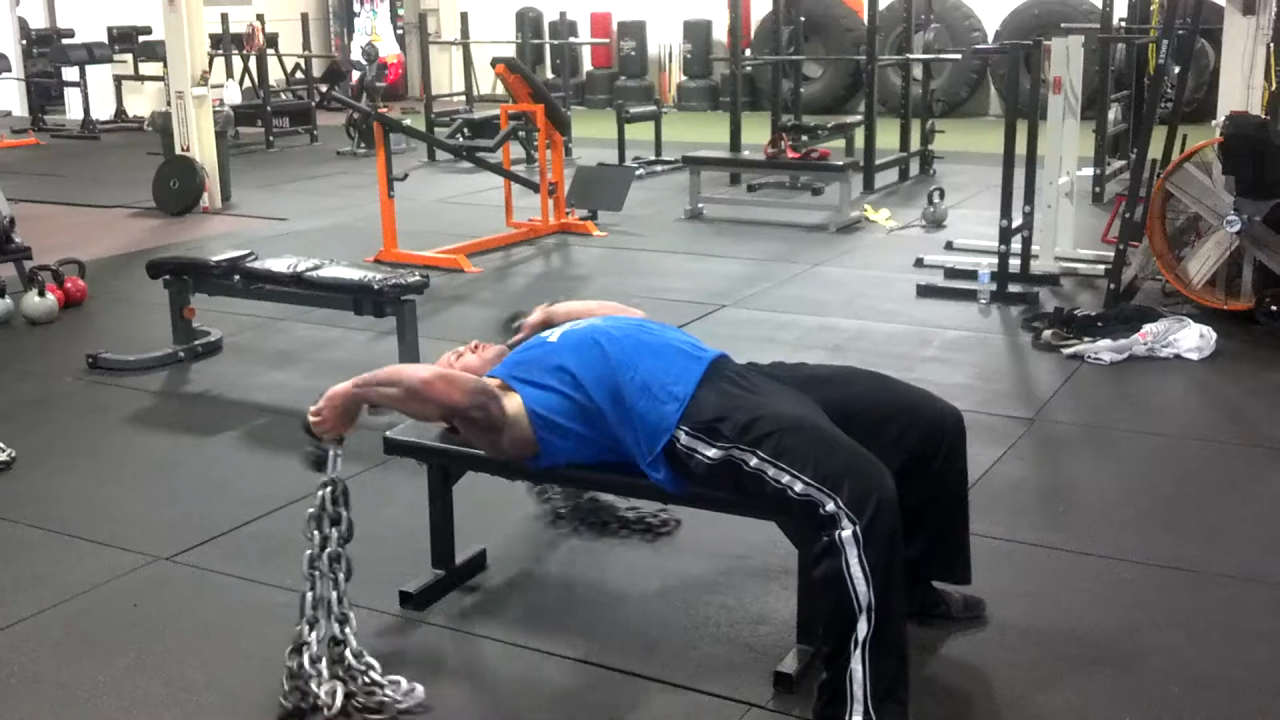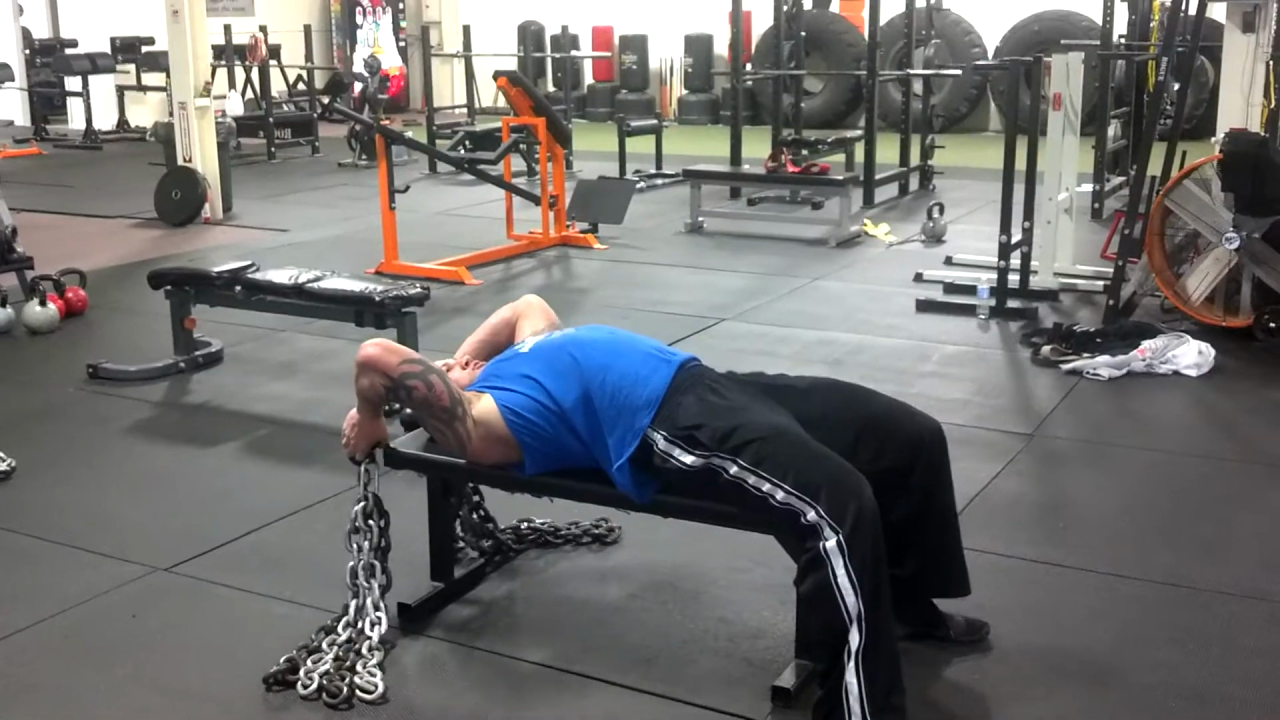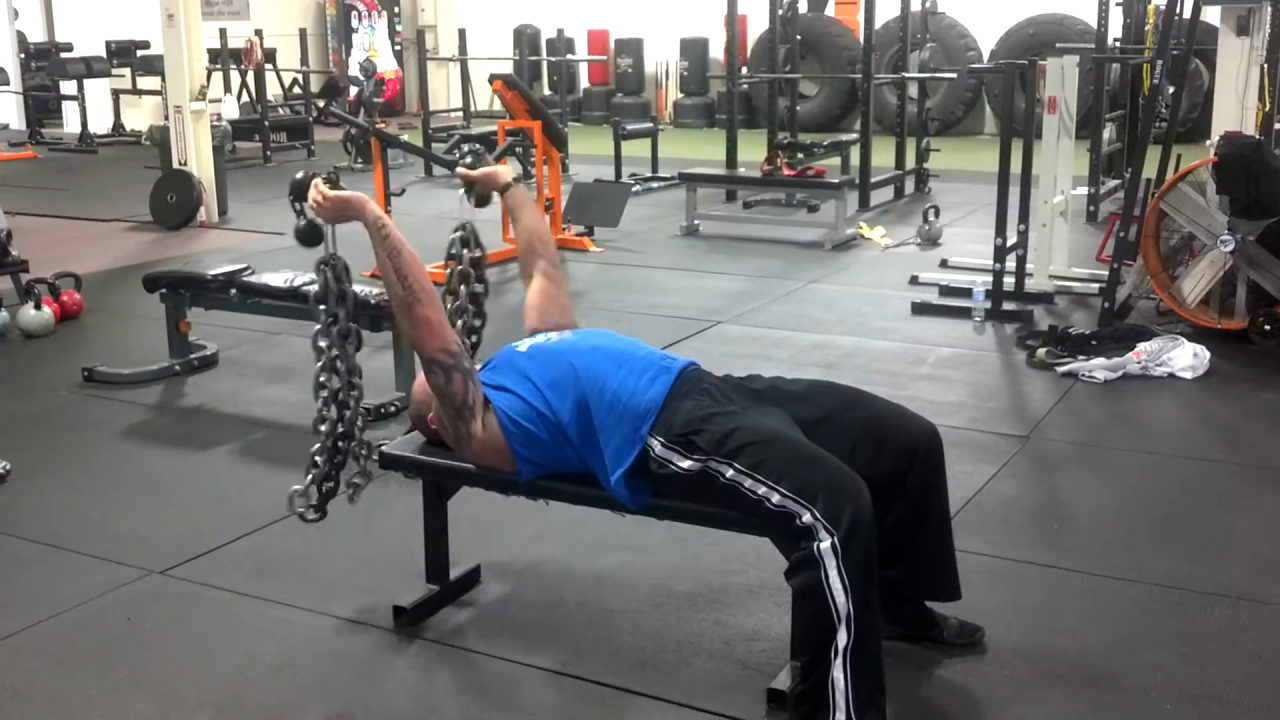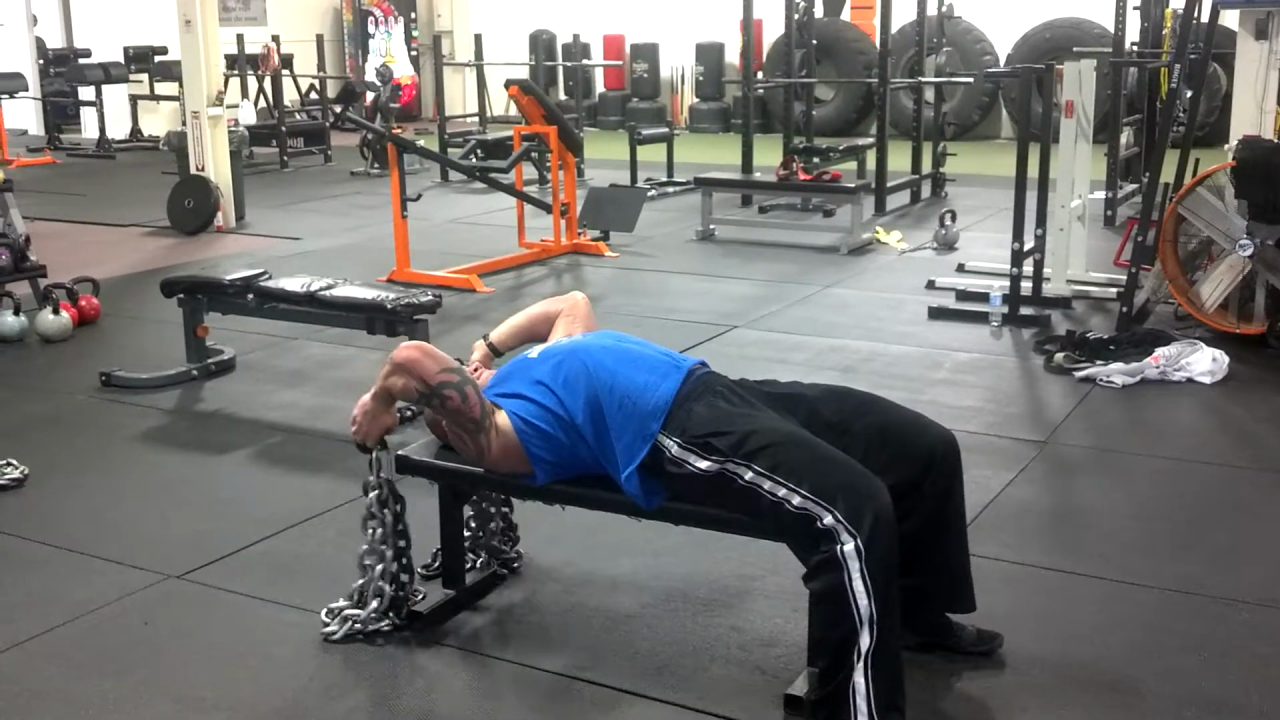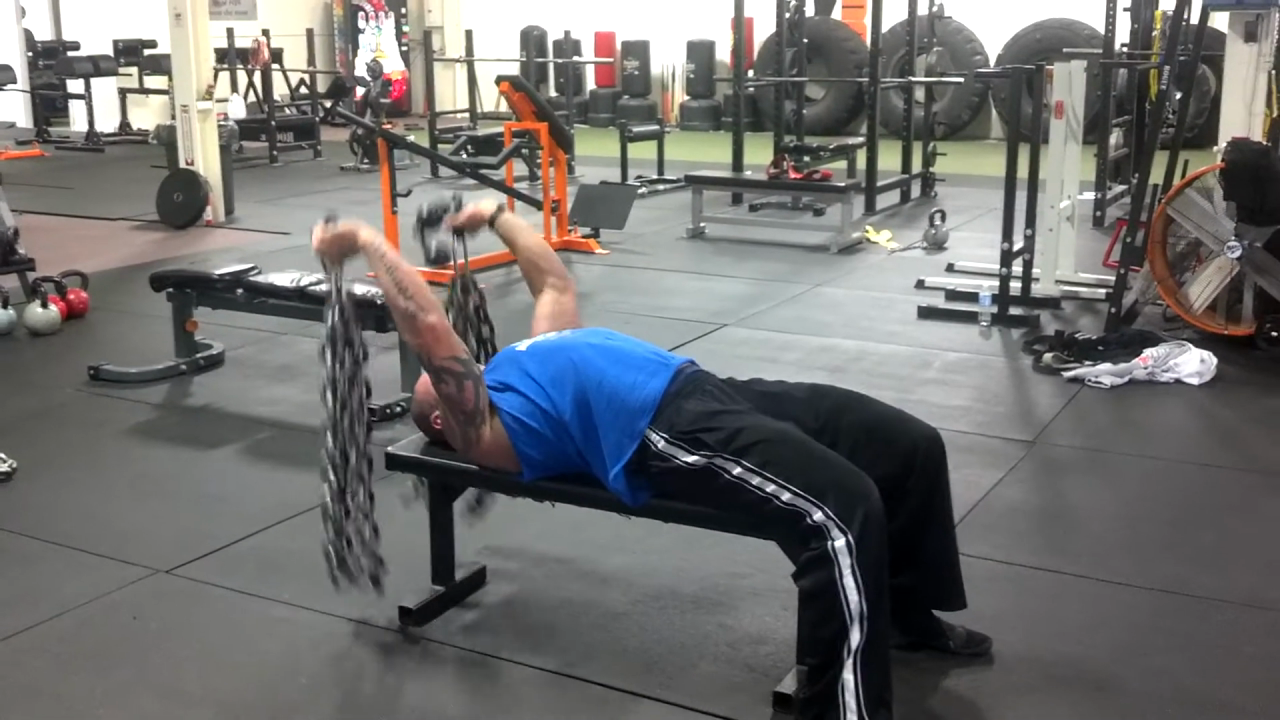
dt=1s
person 1, frame 1
left shoulder: (543, 356)
right shoulder: (497, 409)
left elbow: (624, 316)
right elbow: (437, 386)
left wrist: (549, 314)
right wrist: (349, 396)
left hip: (739, 377)
right hip: (695, 420)
left knee: (932, 426)
right knee: (859, 497)
left ankle: (908, 587)
person 1, frame 2
left shoulder: (521, 367)
right shoulder: (479, 422)
left elbow: (529, 304)
right elbow: (377, 356)
left wrist: (458, 353)
right wrist: (369, 417)
left hip: (712, 385)
right hip: (672, 427)
left knee: (914, 438)
right knee: (840, 506)
left ankle: (907, 604)
person 1, frame 3
left shoulder: (526, 360)
right shoulder: (480, 426)
left elbow: (543, 270)
right elbow: (423, 320)
left wrist: (509, 186)
right wrist: (365, 212)
left hip: (711, 389)
right hip: (667, 434)
left knee: (909, 442)
right knee: (834, 509)
left ankle: (897, 605)
person 1, frame 4
left shoulder: (541, 374)
right shoulder: (492, 432)
left elbow: (574, 303)
right elbow: (414, 359)
left wrist: (490, 340)
right wrist: (377, 402)
left hip: (720, 391)
right hip: (679, 434)
left knee: (928, 451)
right knee: (856, 514)
left ankle: (917, 615)
person 1, frame 5
left shoulder: (528, 363)
right shoulder: (482, 429)
left elbow: (556, 280)
right elbow: (427, 326)
left wrist: (495, 214)
right wrist: (361, 239)
left hip: (710, 390)
right hip: (667, 433)
left knee: (912, 447)
right knee: (844, 511)
left ankle: (909, 612)
